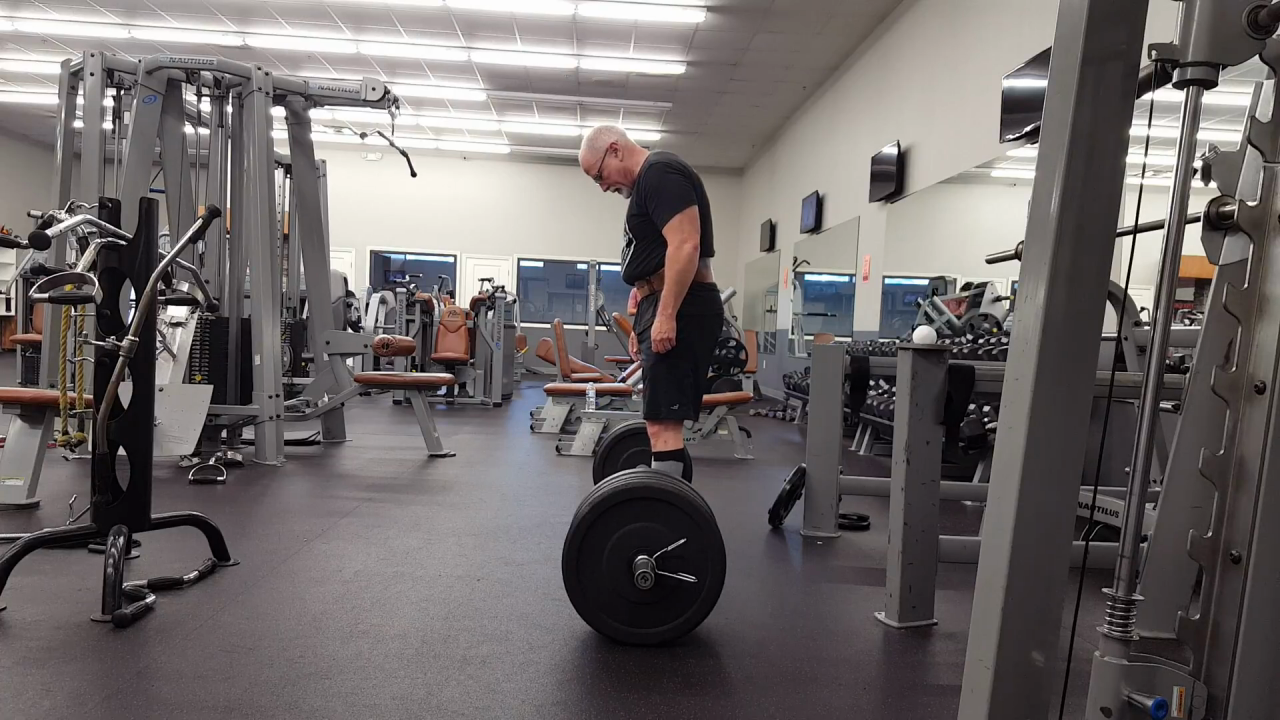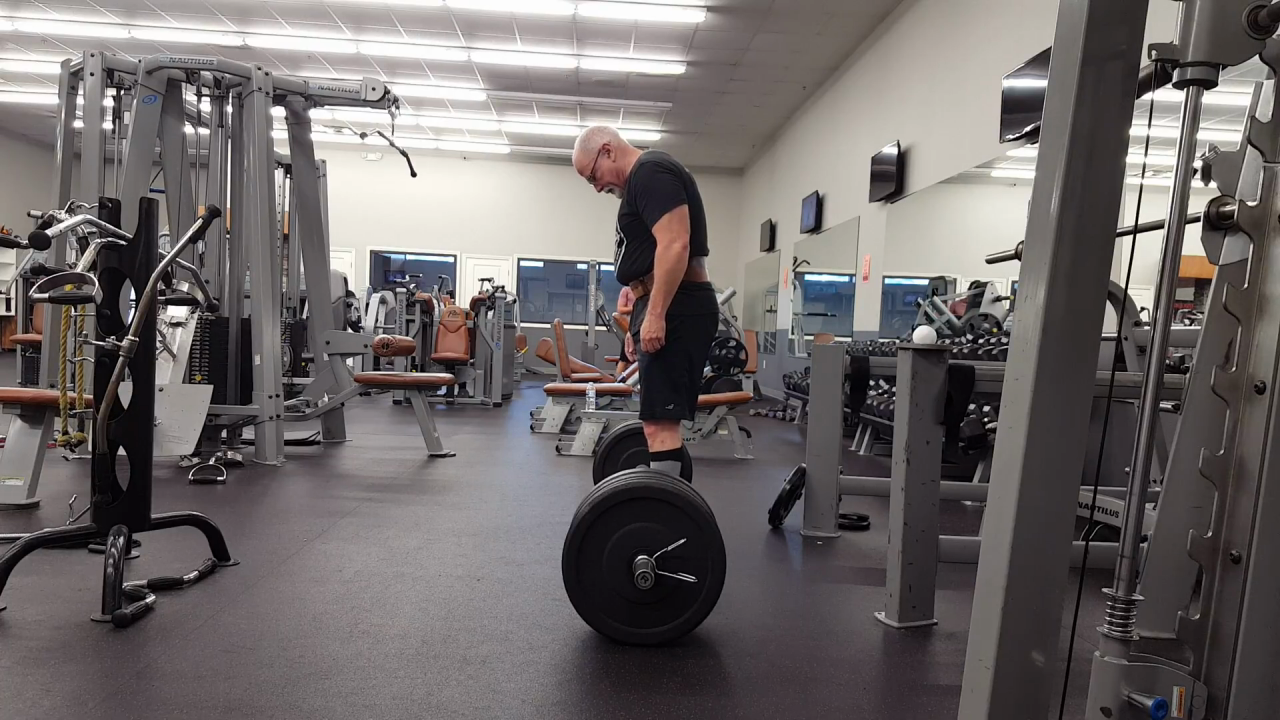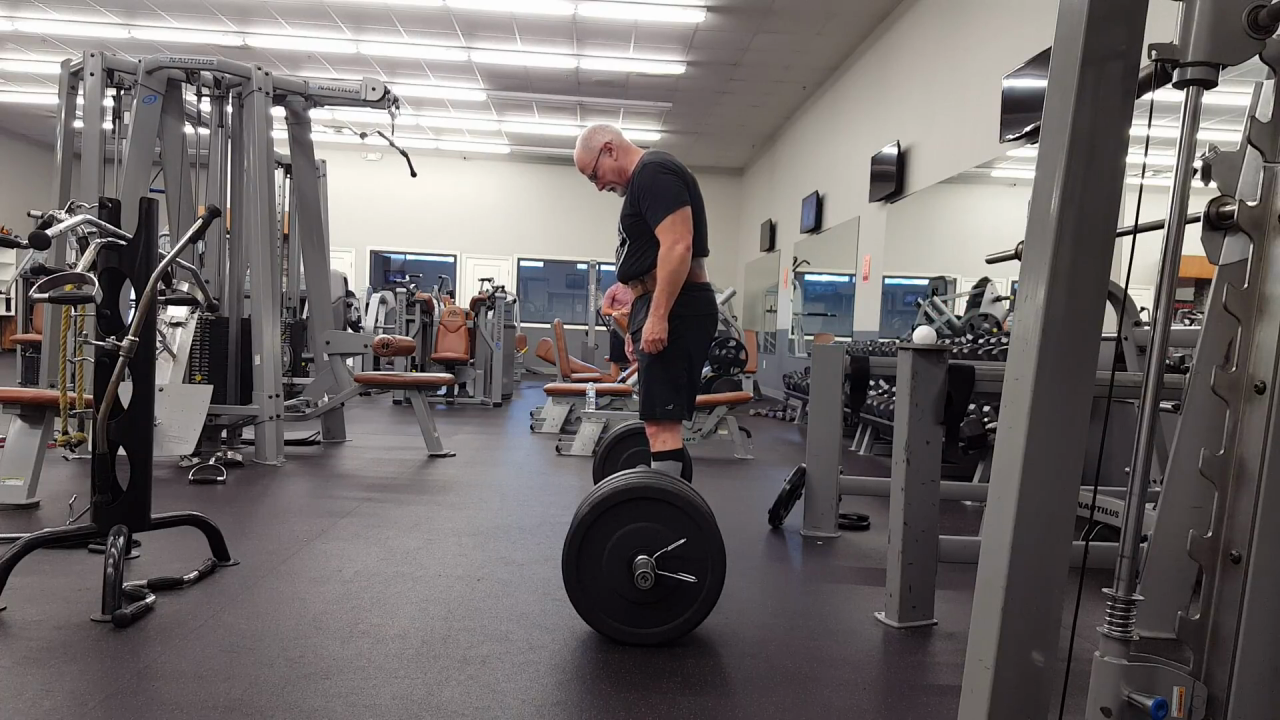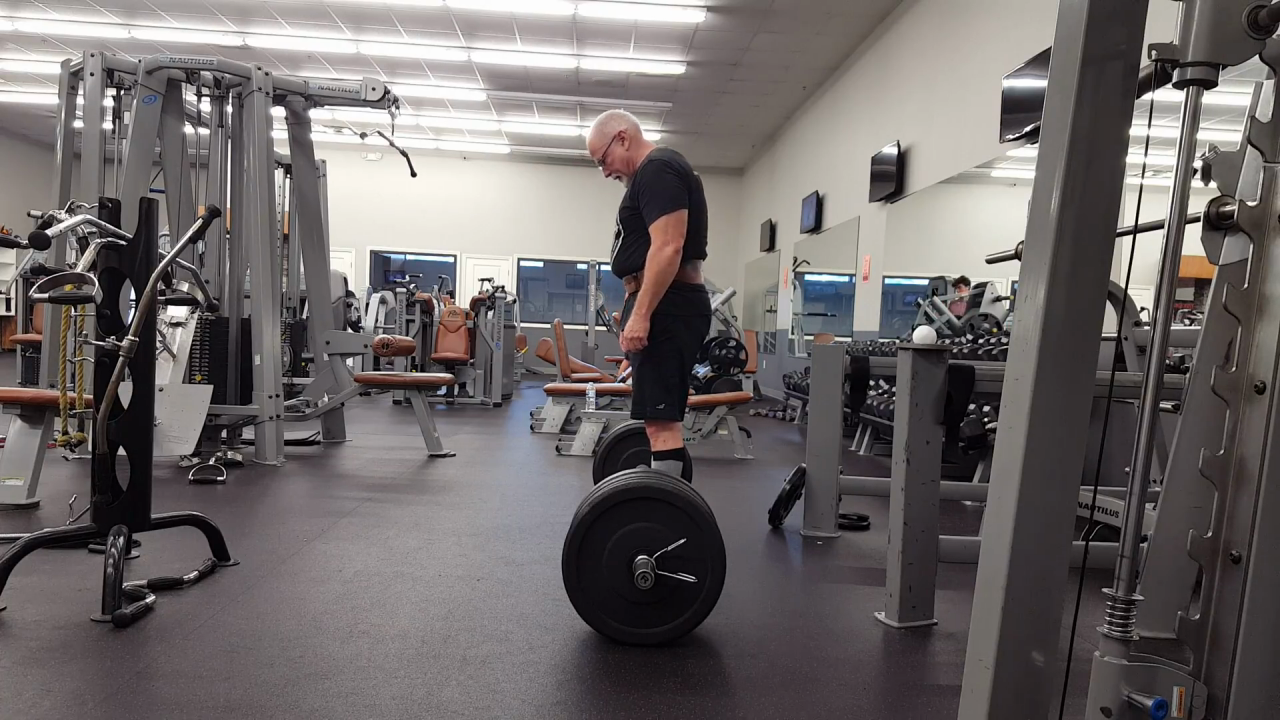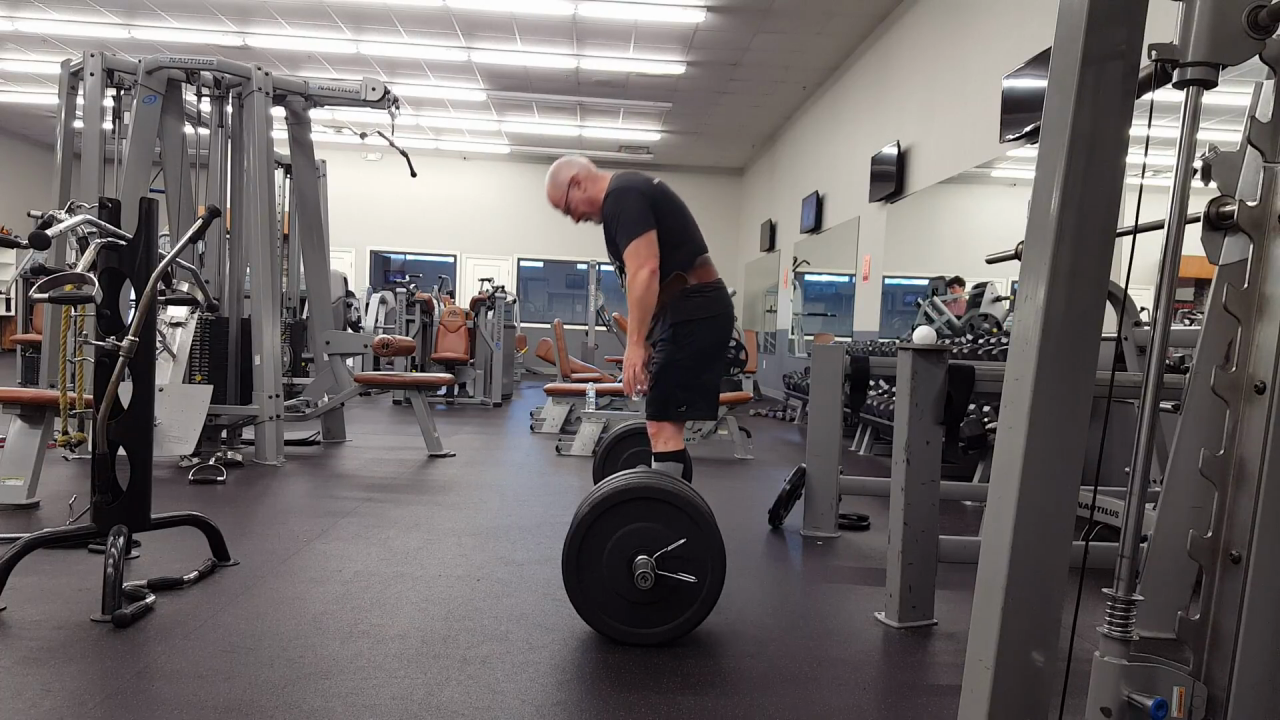
dt=1s
person 1, frame 1
left shoulder: (660, 173)
right shoulder: (649, 183)
left elbow: (685, 244)
left wrist: (666, 315)
right wrist: (642, 323)
left hip: (679, 311)
right hip: (665, 310)
left knee: (662, 423)
right knee: (661, 422)
person 1, frame 2
left shoulder: (651, 172)
right shoulder: (644, 180)
left elbow: (675, 244)
left wrist: (655, 314)
right wrist: (642, 318)
left hip: (674, 311)
right hip: (665, 311)
left knee: (659, 422)
right knee: (658, 420)
person 1, frame 3
left shoulder: (654, 173)
right shoulder: (646, 180)
left elbow: (678, 246)
left wrist: (658, 316)
right wrist: (643, 318)
left hip: (673, 311)
right hip: (663, 311)
left knee: (661, 422)
right knee: (659, 420)
person 1, frame 4
left shoulder: (657, 170)
right shoulder: (656, 173)
left elbow: (668, 247)
left wrist: (640, 314)
right wrist: (640, 313)
left hip: (666, 309)
right hip: (669, 308)
left knee: (660, 421)
right knee: (660, 420)
person 1, frame 5
left shoulder: (621, 198)
right shoulder: (628, 193)
left elbow: (645, 272)
left wrist: (635, 344)
right wrist: (642, 341)
left hip: (692, 313)
right hip: (692, 310)
left knee: (662, 422)
right knee: (663, 421)
